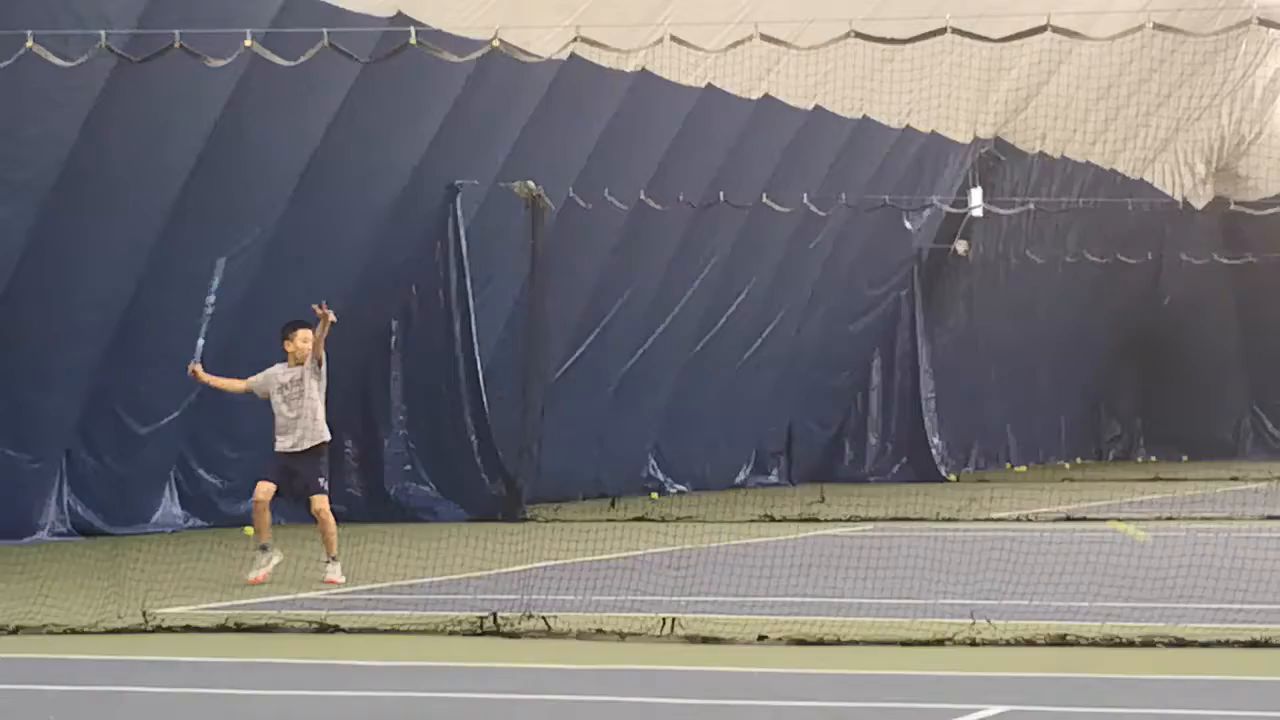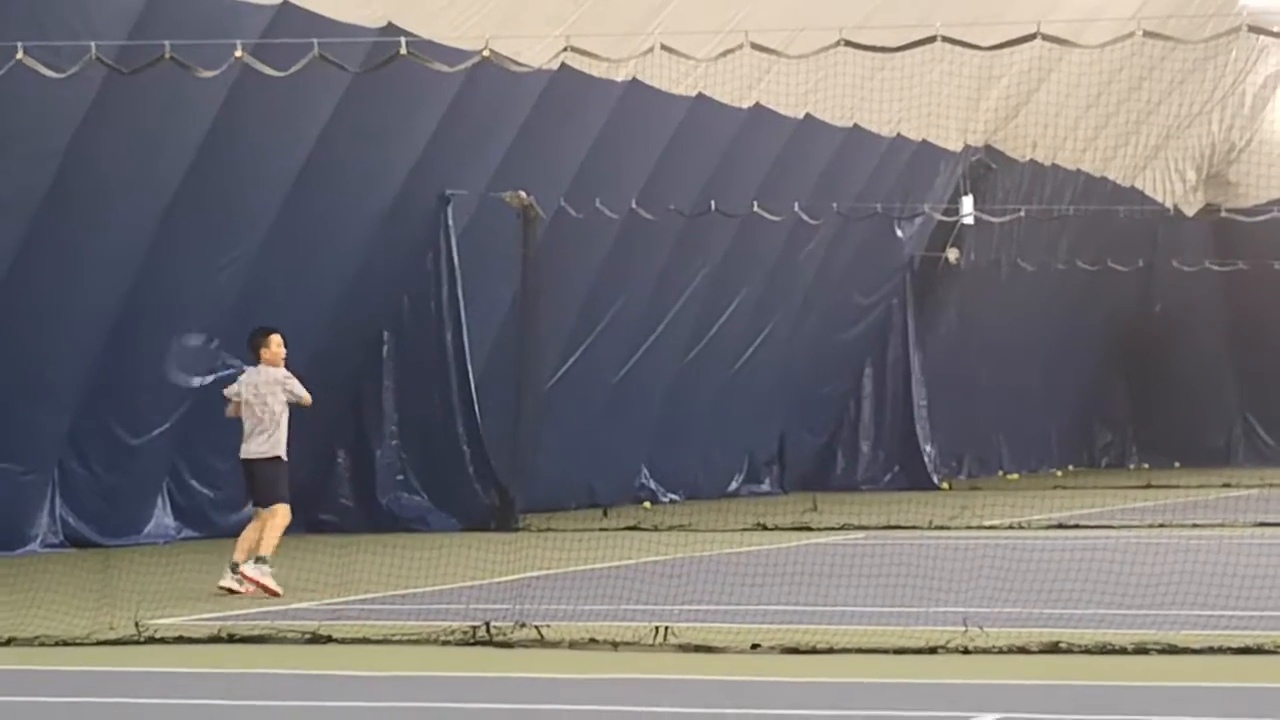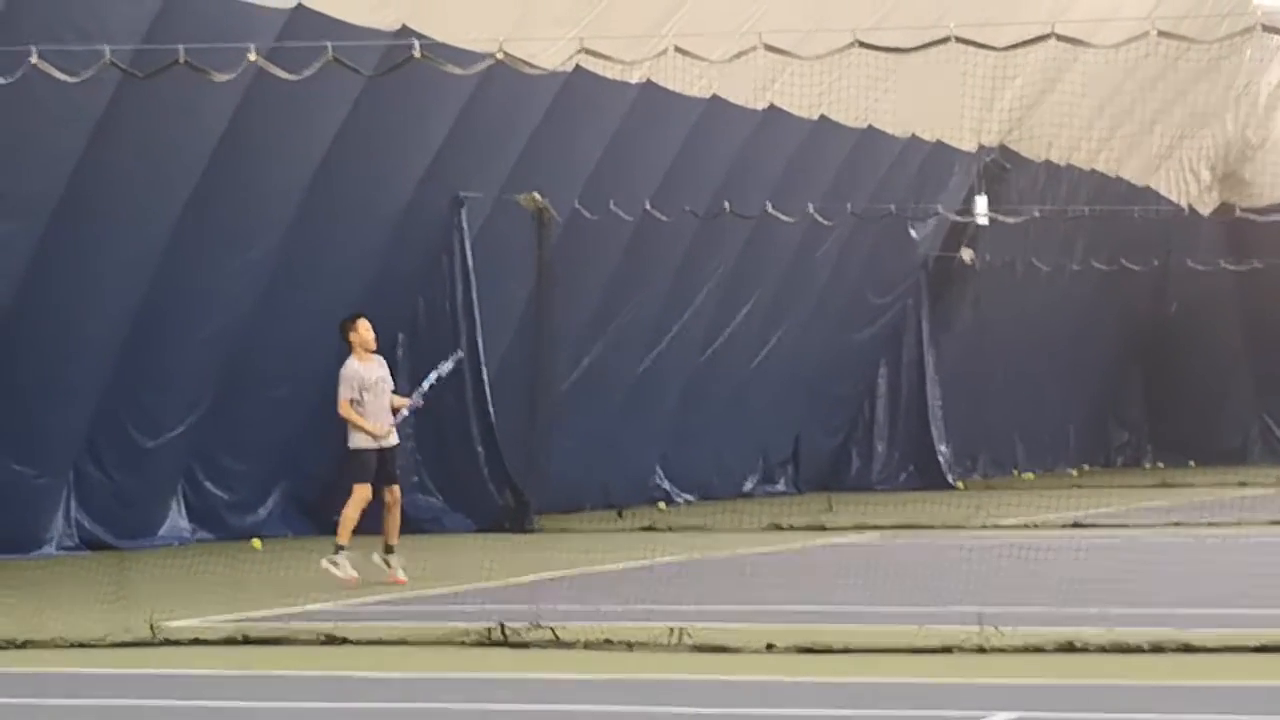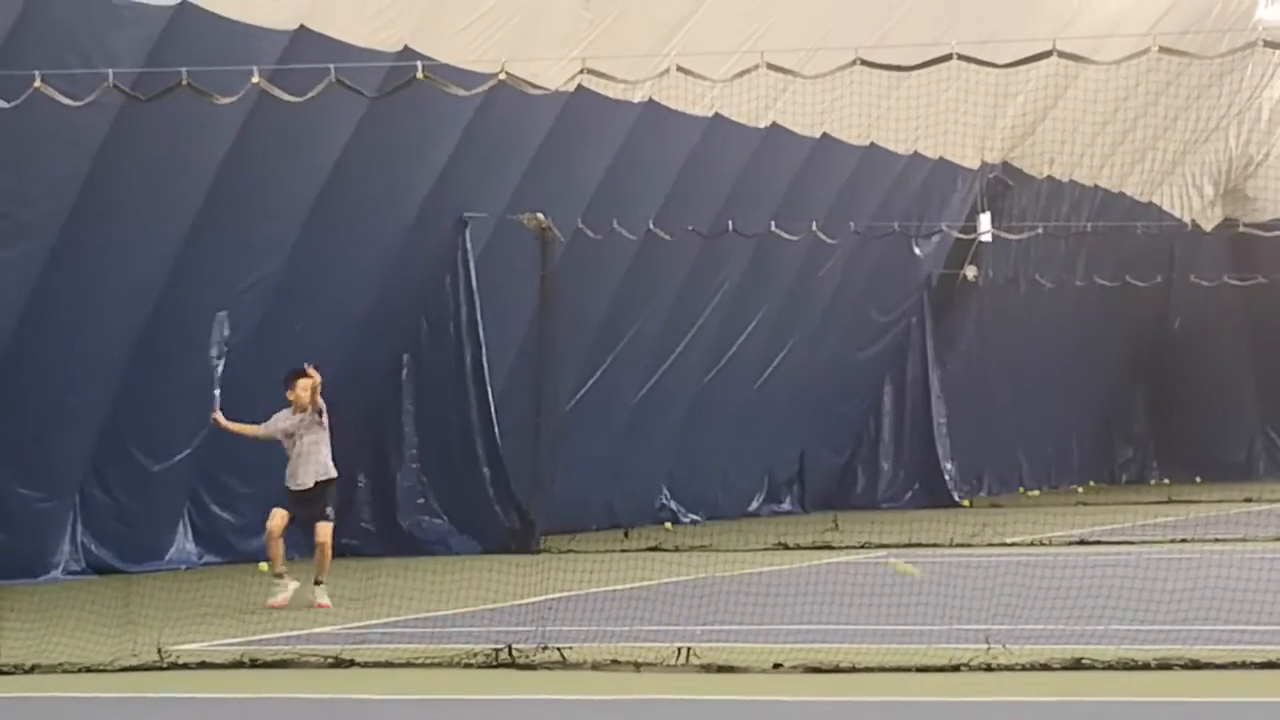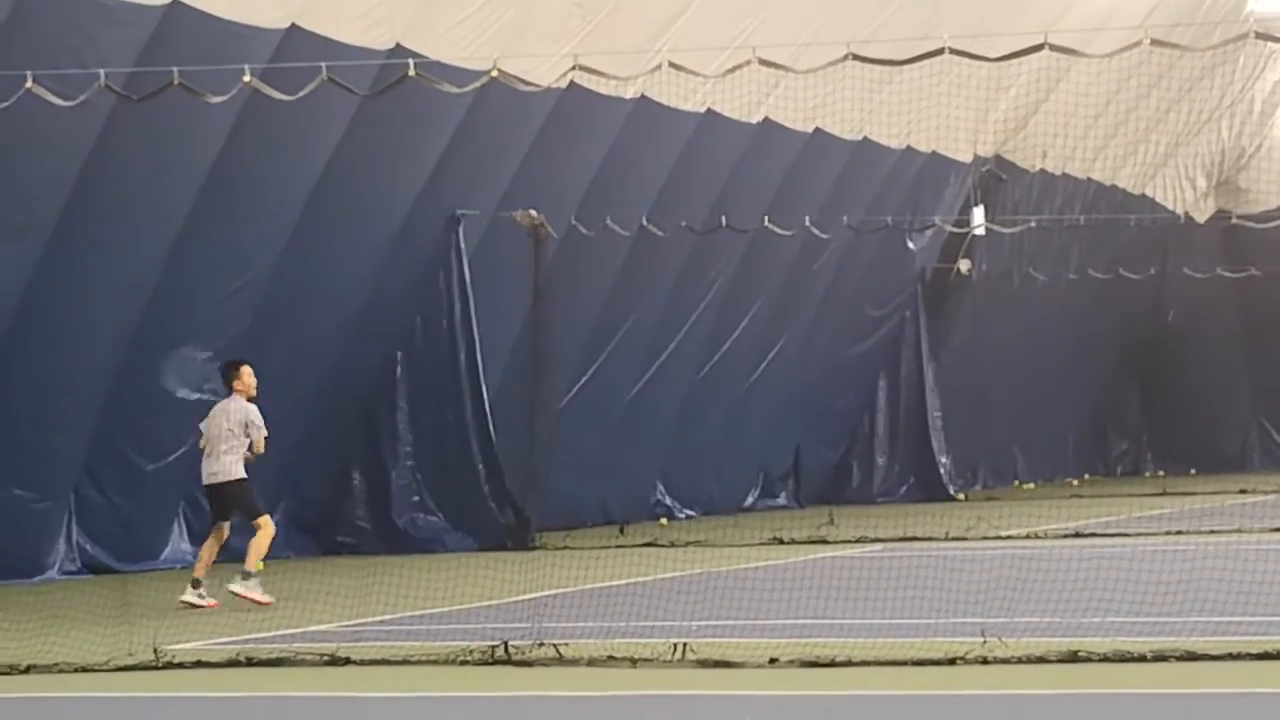
dt=1s
person 1, frame 1
left shoulder: (314, 365)
right shoulder: (273, 374)
left elbow: (318, 343)
right elbow: (242, 385)
left wrist: (324, 323)
right wrist: (205, 378)
left hip: (312, 448)
right hip: (285, 449)
left knee: (320, 507)
right knee: (260, 496)
left ankle: (333, 562)
right ankle: (266, 552)
person 1, frame 2
left shoulder: (244, 379)
right shoulder: (280, 376)
left elbow: (232, 412)
right elbow: (306, 399)
left hip: (249, 456)
right hip: (268, 455)
left knee: (261, 517)
right knee: (280, 514)
left ankle: (233, 573)
right ankle: (257, 566)
person 1, frame 3
left shoulder: (380, 363)
right shoulder: (350, 369)
right elbow: (344, 409)
left wrist: (408, 402)
right wrist: (371, 429)
left hip: (386, 442)
right hip: (361, 443)
left knee: (393, 498)
right knee: (361, 496)
left ankle: (388, 555)
right ankle: (337, 555)
person 1, frame 4
left shoulder: (317, 410)
right shoulder: (281, 418)
left elbow: (314, 395)
right elbow: (258, 430)
left wrist: (316, 383)
right wrist: (225, 423)
left hip: (321, 481)
right hip: (294, 484)
left knee: (323, 538)
right knee: (273, 528)
left ankle: (319, 586)
right ankle: (283, 580)
person 1, frame 5
left shoulder: (217, 409)
right shoulder: (249, 410)
left elbow: (204, 444)
right elbow: (258, 449)
right wrist: (259, 436)
left hip: (212, 478)
right hip: (231, 478)
left knee: (219, 534)
right knee: (266, 527)
left ankle: (196, 589)
right ankle: (246, 580)
